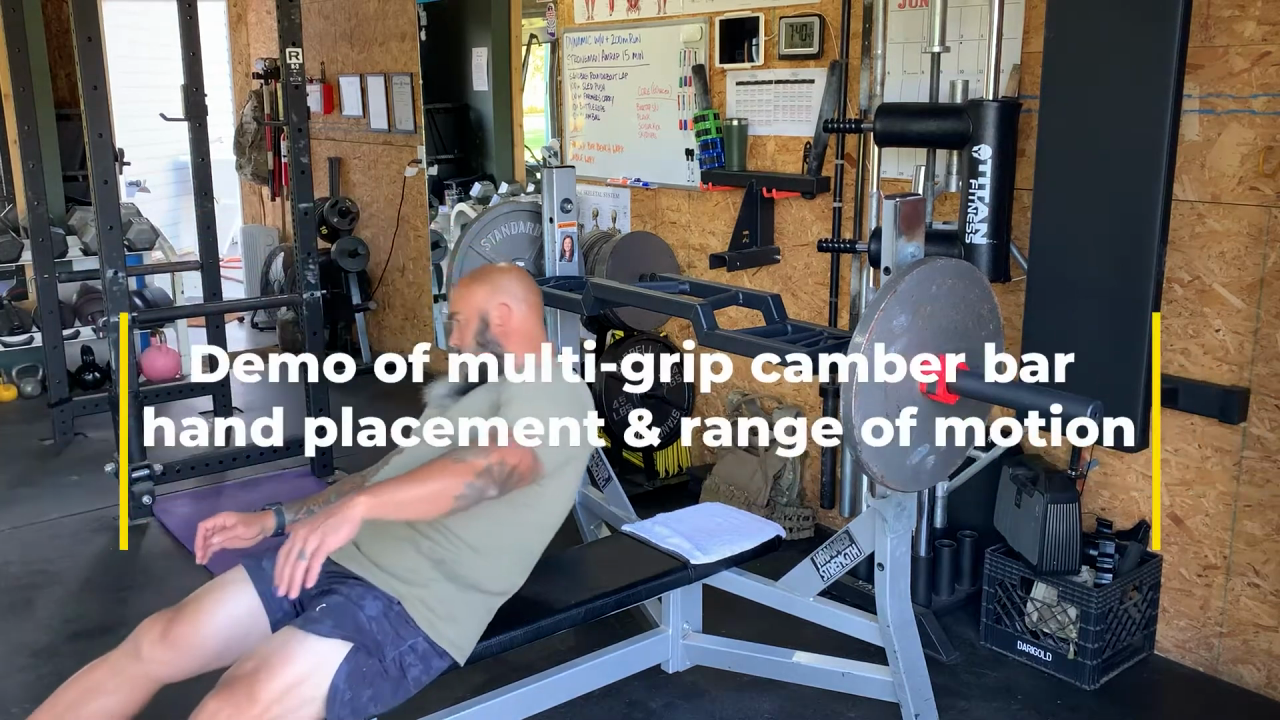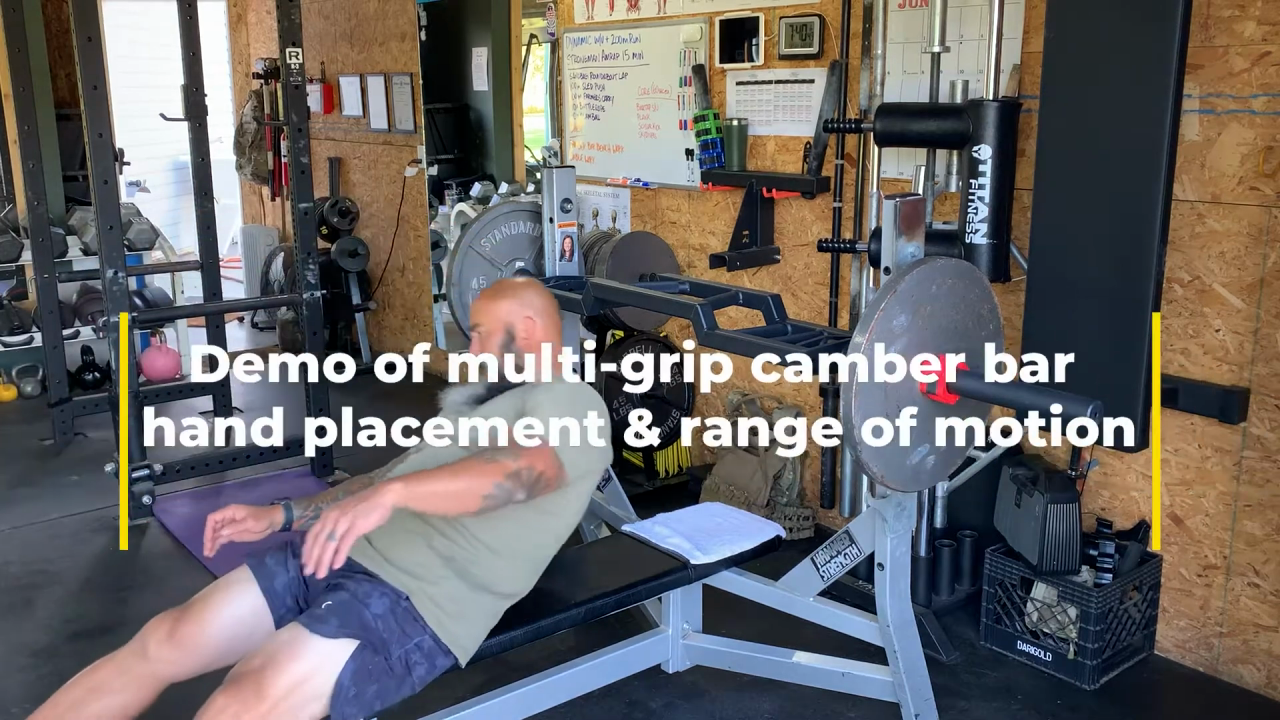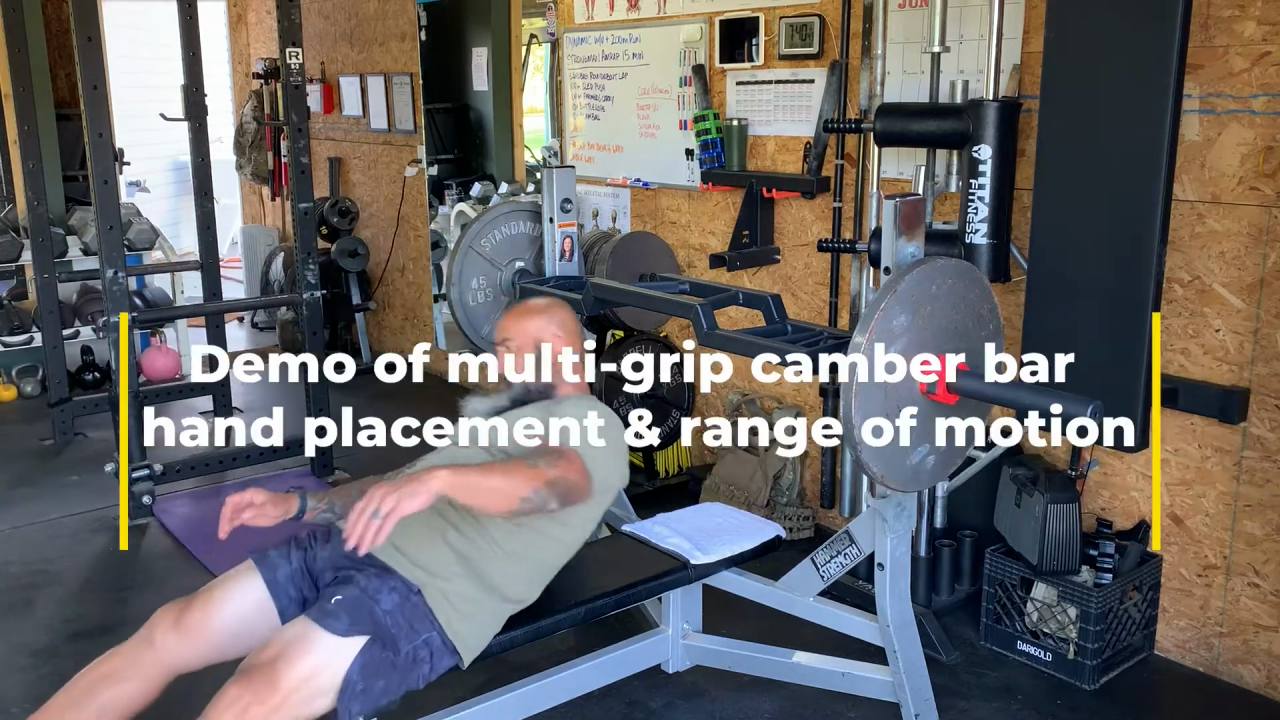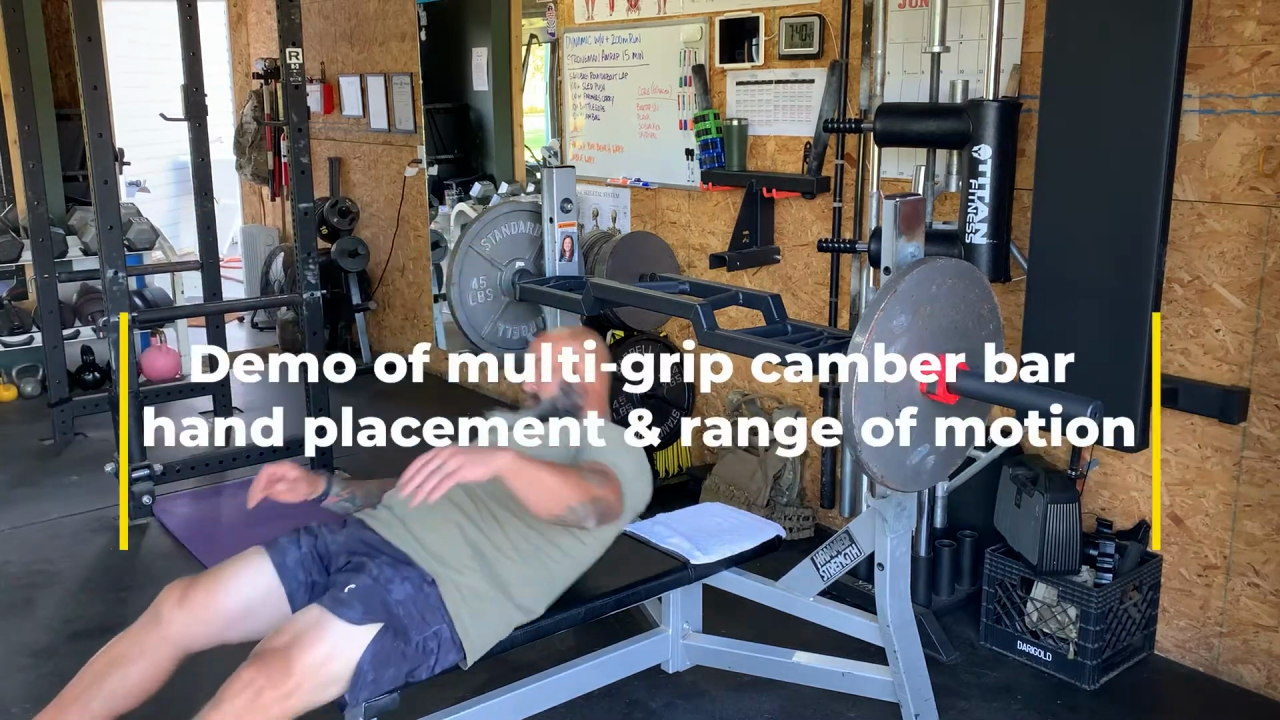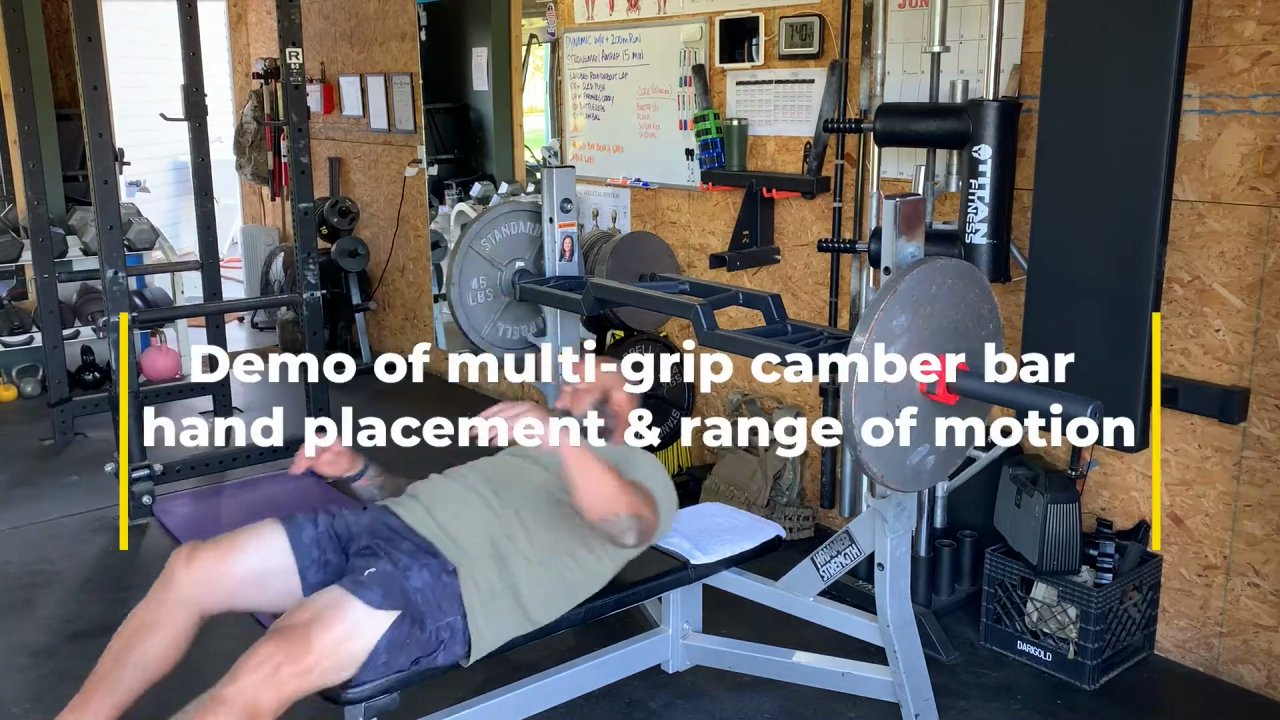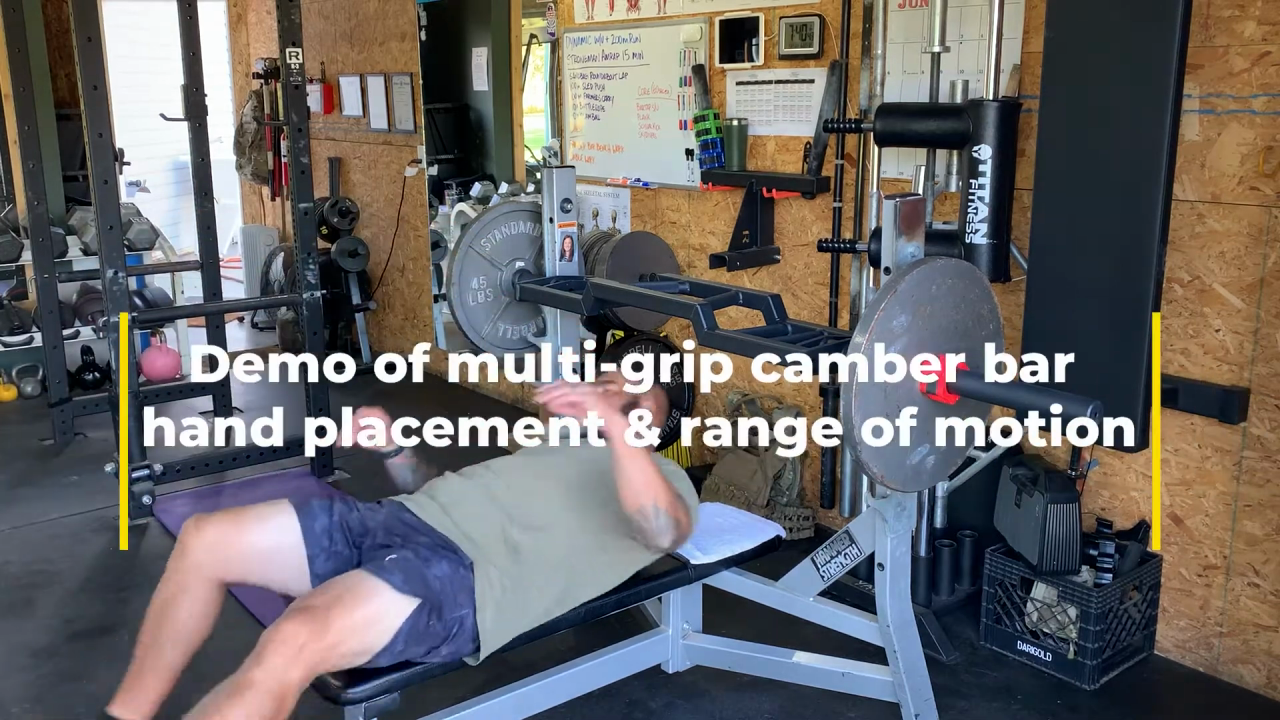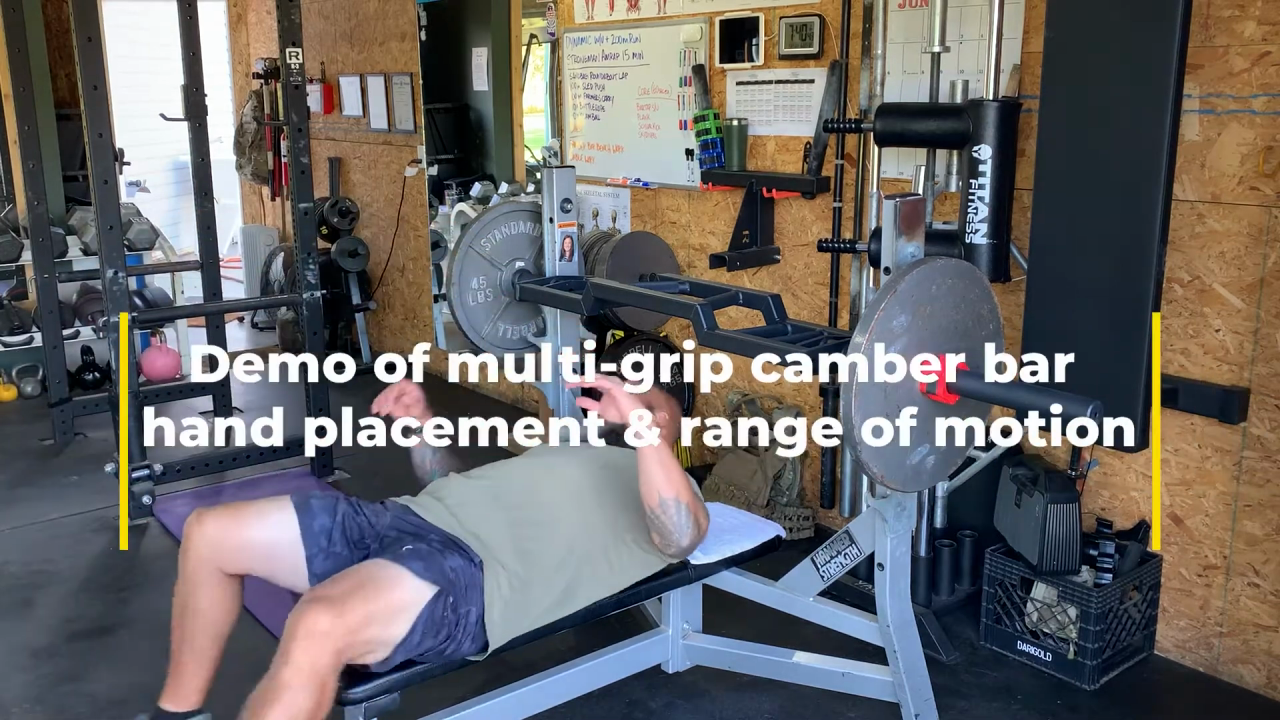
dt=0.1s
person 1, frame 1
left shoulder: (556, 398)
right shoulder: (478, 393)
left elbow: (485, 469)
right elbow: (380, 476)
left wrist: (351, 510)
right wrist: (269, 520)
left hip: (410, 609)
right hip: (342, 556)
right knee: (159, 641)
person 1, frame 2
left shoulder: (573, 406)
right shoulder: (492, 398)
left elbow: (515, 474)
right elbow: (389, 476)
left wrist: (392, 495)
right wrist: (279, 514)
left hip: (418, 608)
right hip: (352, 553)
right knee: (166, 641)
person 1, frame 3
left shoulder: (596, 432)
right shoulder: (505, 414)
left elbow: (540, 481)
left wrist: (438, 481)
right wrist: (294, 505)
left hip: (422, 596)
right hip: (353, 543)
right knee: (172, 628)
person 1, frame 4
left shoulder: (616, 452)
right shoulder: (531, 428)
left elbow: (587, 499)
left wrist: (498, 460)
right wrist: (323, 486)
left hip: (437, 592)
right hip: (373, 538)
right knee: (180, 607)
person 1, frame 5
left shoulder: (641, 474)
right shoulder: (537, 448)
left elbow: (625, 523)
left wrist: (559, 434)
right wrist: (357, 467)
left hip: (450, 584)
right hip: (388, 529)
left knee: (270, 665)
right knee: (193, 567)
person 1, frame 6
left shoulder: (662, 477)
right shoulder: (565, 448)
left elbow: (662, 528)
left wrist: (613, 422)
right wrist: (394, 444)
left hip: (467, 576)
right hip: (402, 521)
left knee: (292, 643)
right knee: (207, 540)
person 1, frame 7
left shoulder: (664, 486)
right shoulder: (575, 455)
left elbow: (679, 536)
left wrist: (636, 416)
right wrist: (419, 424)
left hip: (468, 577)
right hip: (409, 521)
left knee: (316, 627)
right knee: (210, 534)
